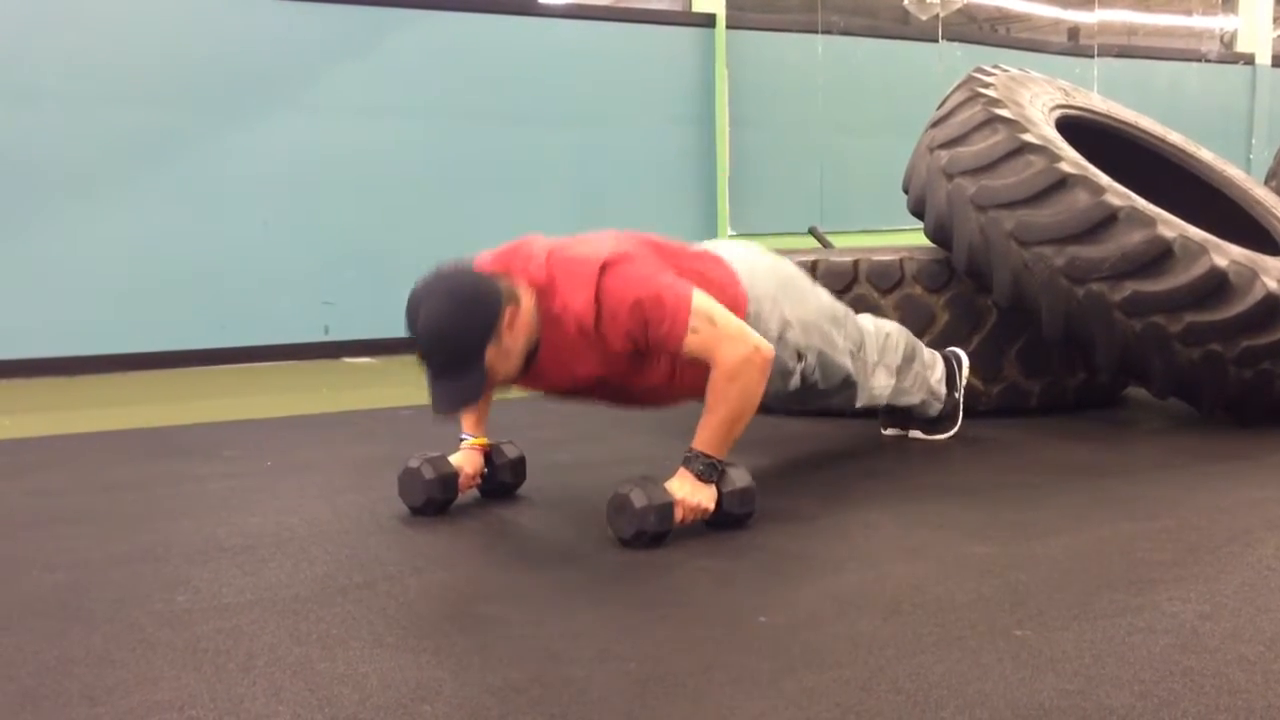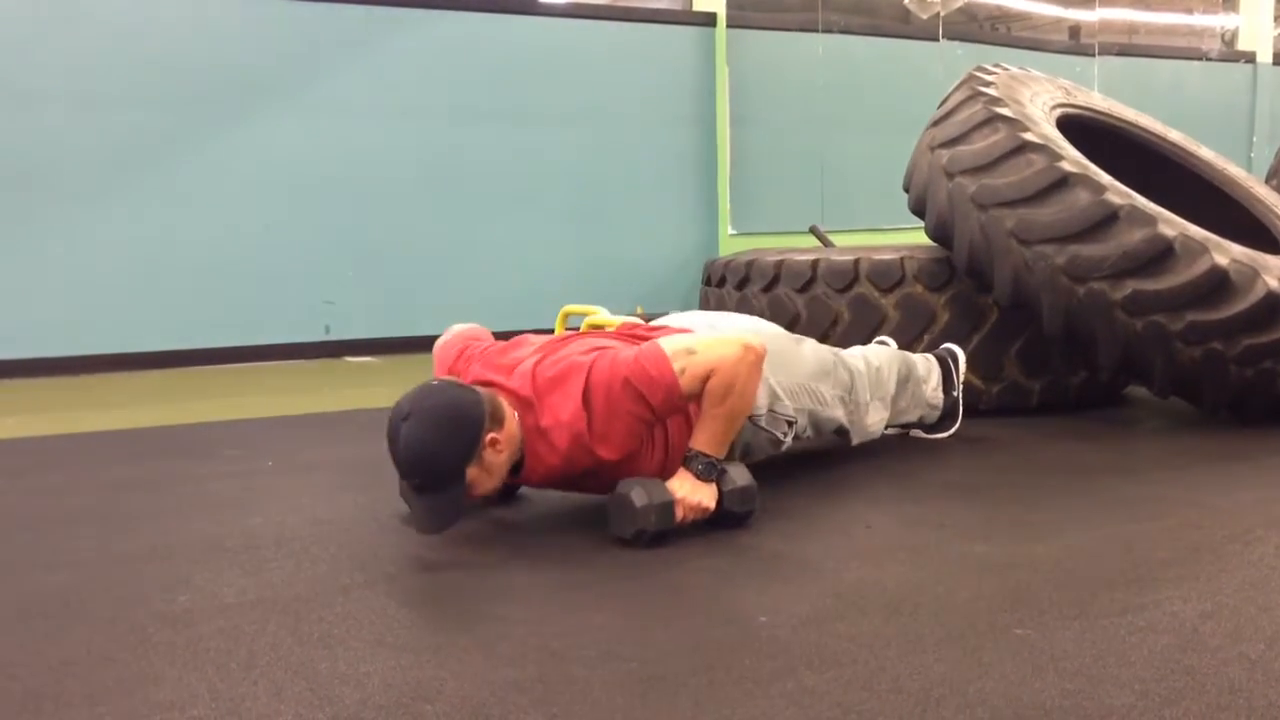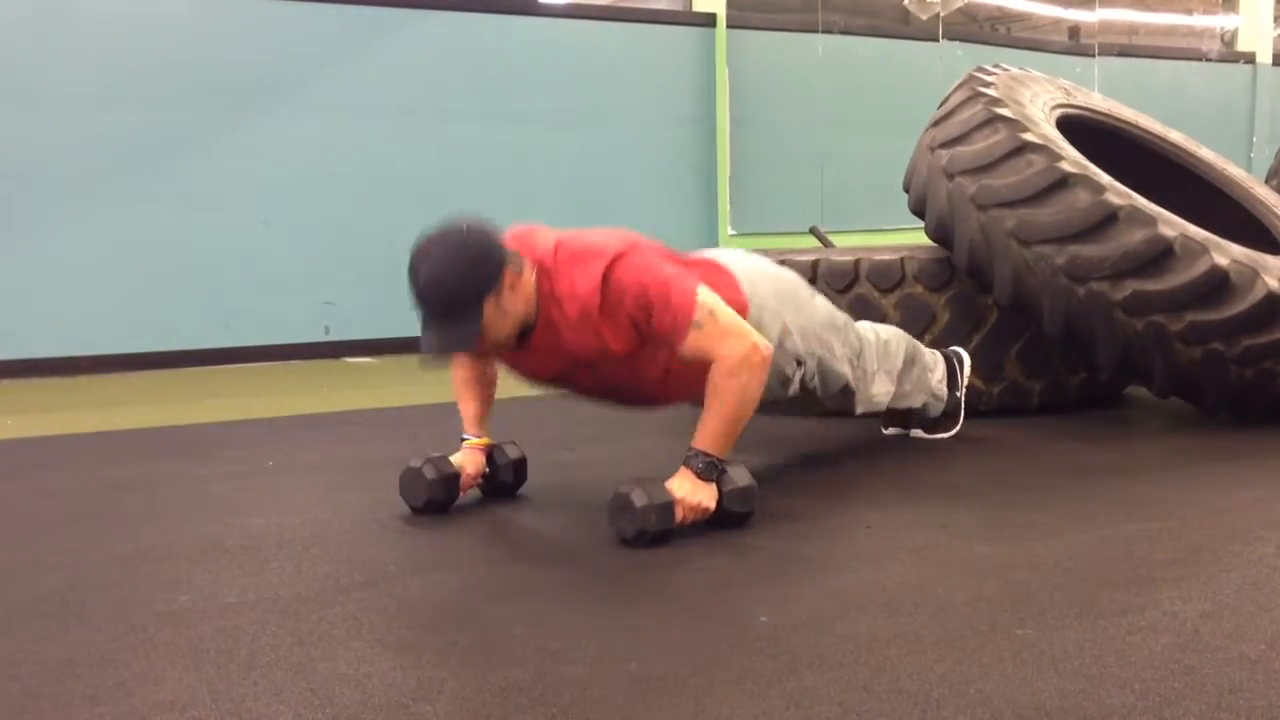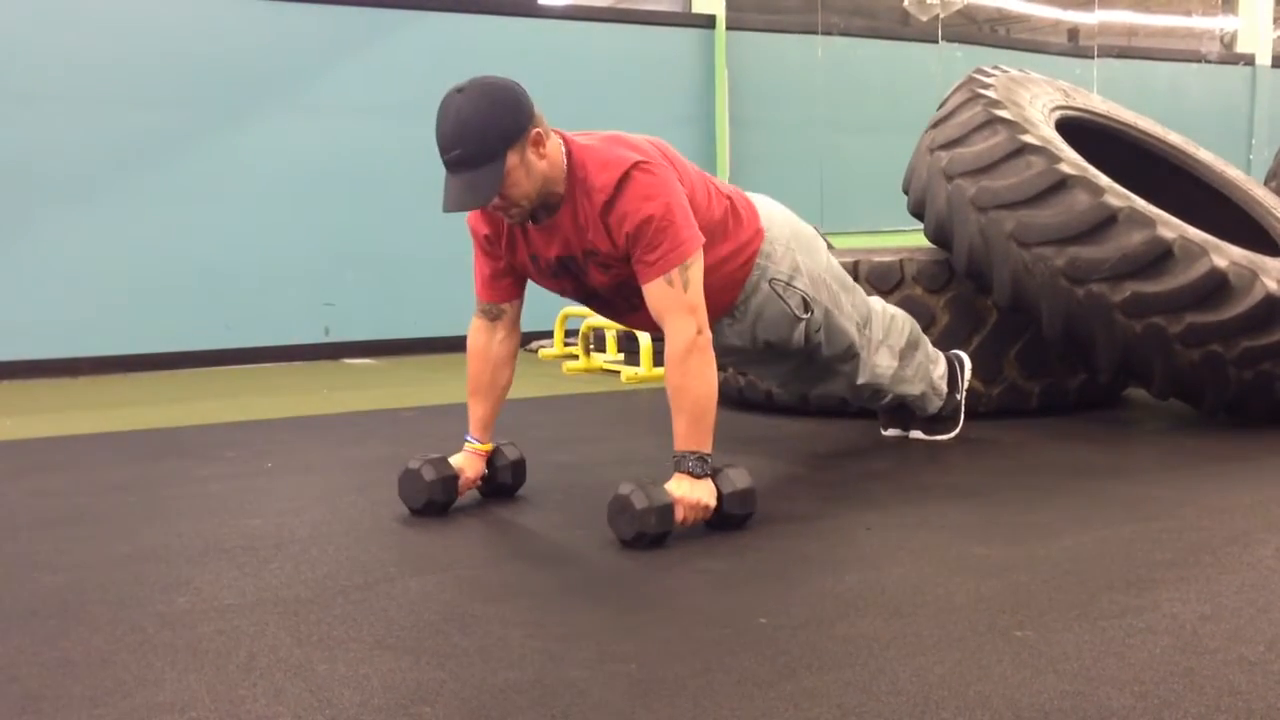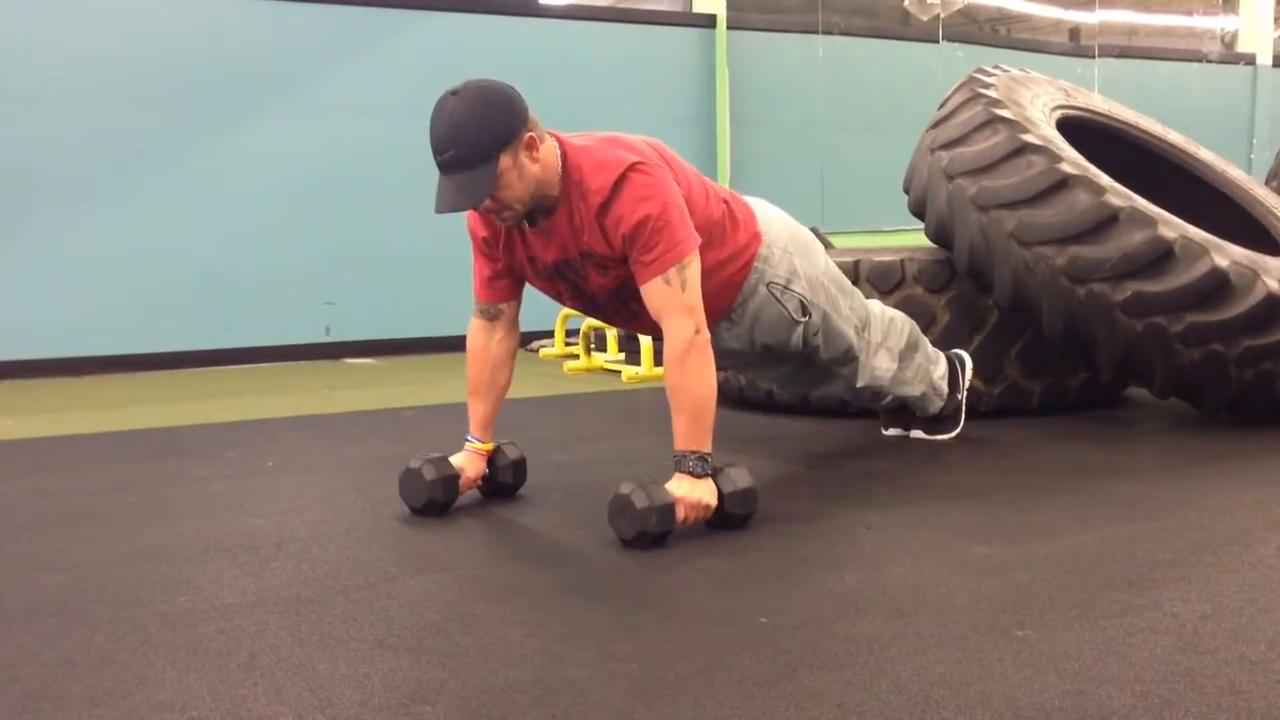
dt=0.4s
person 1, frame 1
left shoulder: (607, 297)
right shoulder: (482, 295)
left elbow: (748, 356)
right elbow: (464, 370)
left wrist: (699, 472)
right wrist: (473, 441)
left hip: (750, 311)
right hip: (681, 302)
left knee: (858, 365)
left ankle: (937, 378)
right ankle: (909, 397)
person 1, frame 2
left shoulder: (586, 407)
right shoulder: (460, 373)
left elbow: (742, 353)
right elbow: (458, 333)
left wrist: (699, 470)
left hip: (739, 374)
right hip: (669, 349)
left knee: (846, 394)
left ankle: (935, 376)
right ankle: (875, 359)
person 1, frame 3
left shoulder: (608, 283)
right shoulder: (482, 291)
left elbow: (749, 352)
right elbow: (467, 349)
left wrist: (701, 469)
right wrist: (474, 440)
left hip: (749, 313)
right hip: (681, 305)
left knee: (860, 367)
left ankle: (938, 378)
right ankle: (919, 395)
person 1, frame 4
left shoulder: (630, 184)
right shoulder: (493, 214)
left elbow: (688, 333)
right elbow: (495, 324)
left wrist: (693, 468)
right wrist: (476, 445)
left hip: (761, 265)
right hip: (699, 298)
left knee: (864, 348)
left ankle: (940, 383)
right ankle: (907, 400)
person 1, frame 5
left shoulder: (626, 184)
right shoulder: (491, 215)
left elbow: (686, 331)
right elbow: (493, 325)
left wrist: (693, 468)
right wrist: (477, 445)
left hip: (759, 269)
right hip: (711, 312)
left knee: (863, 348)
left ankle: (942, 381)
right ankle: (911, 396)
